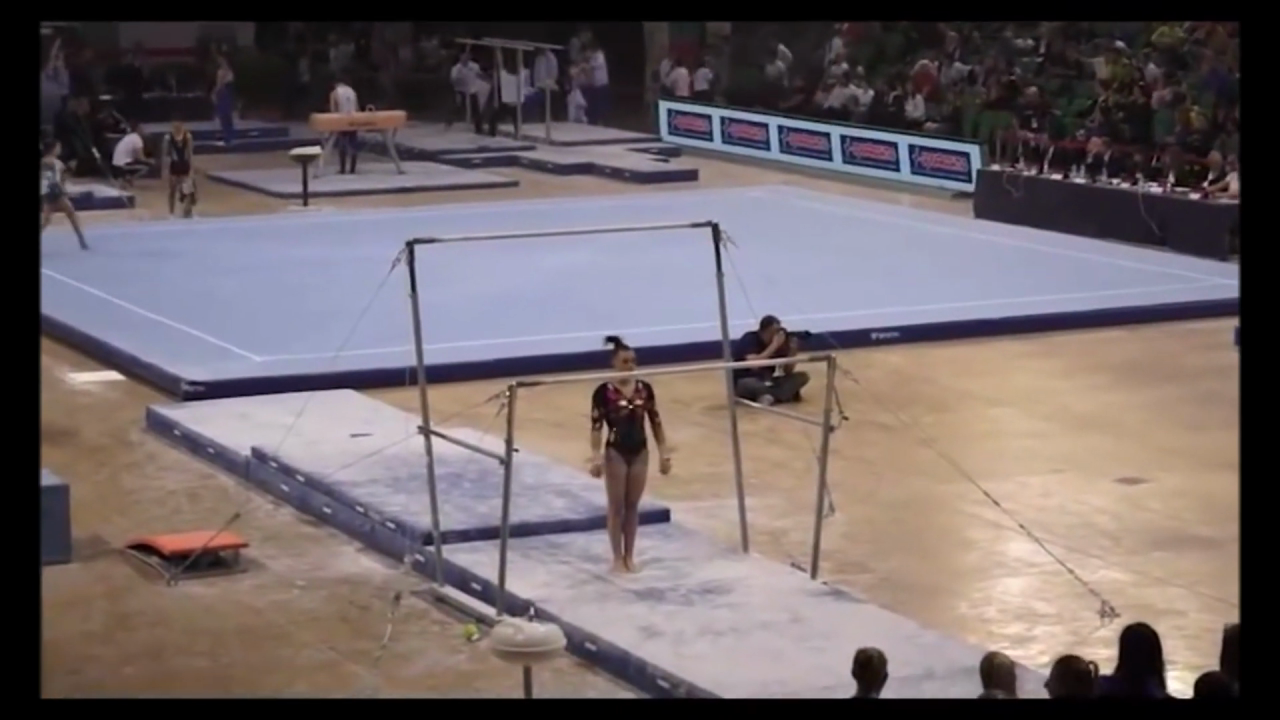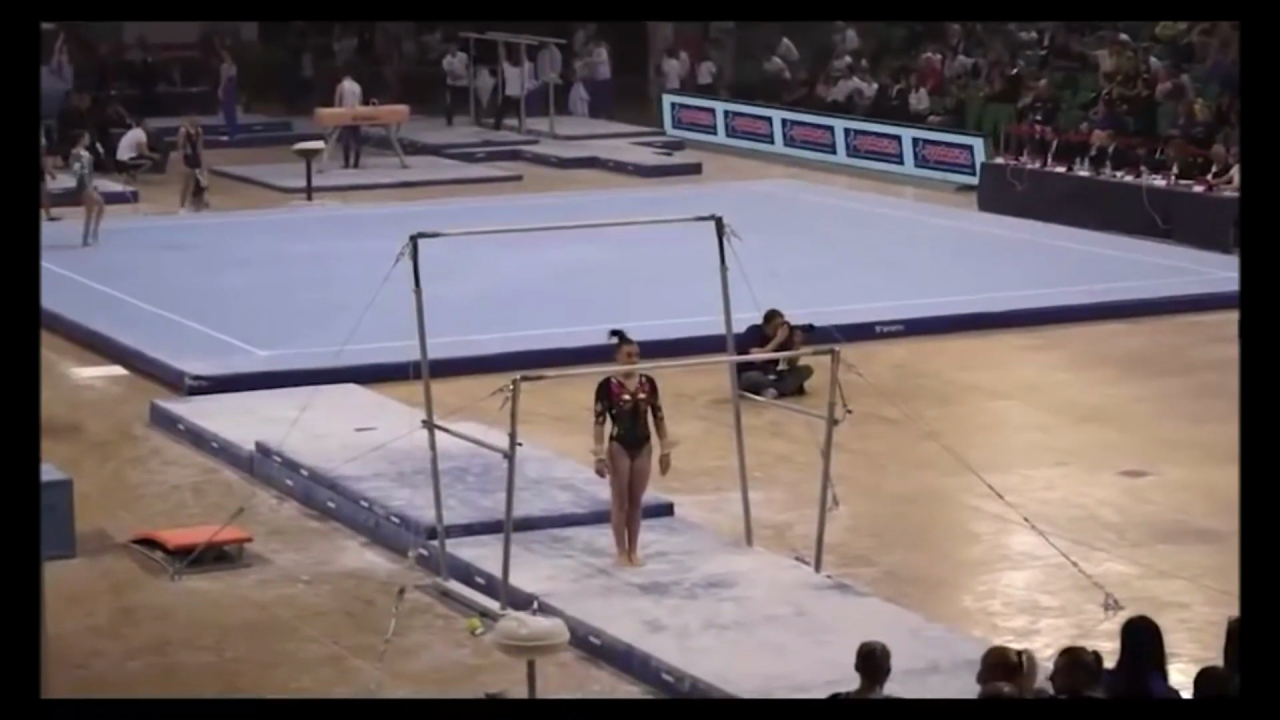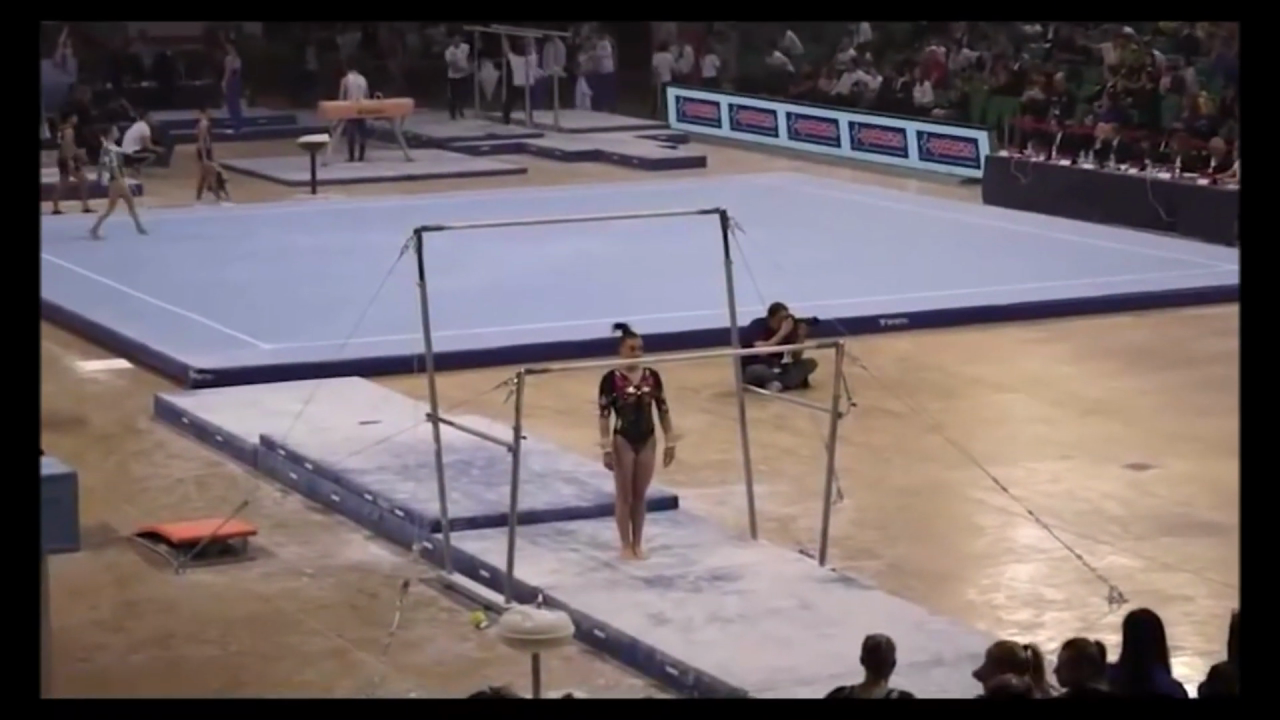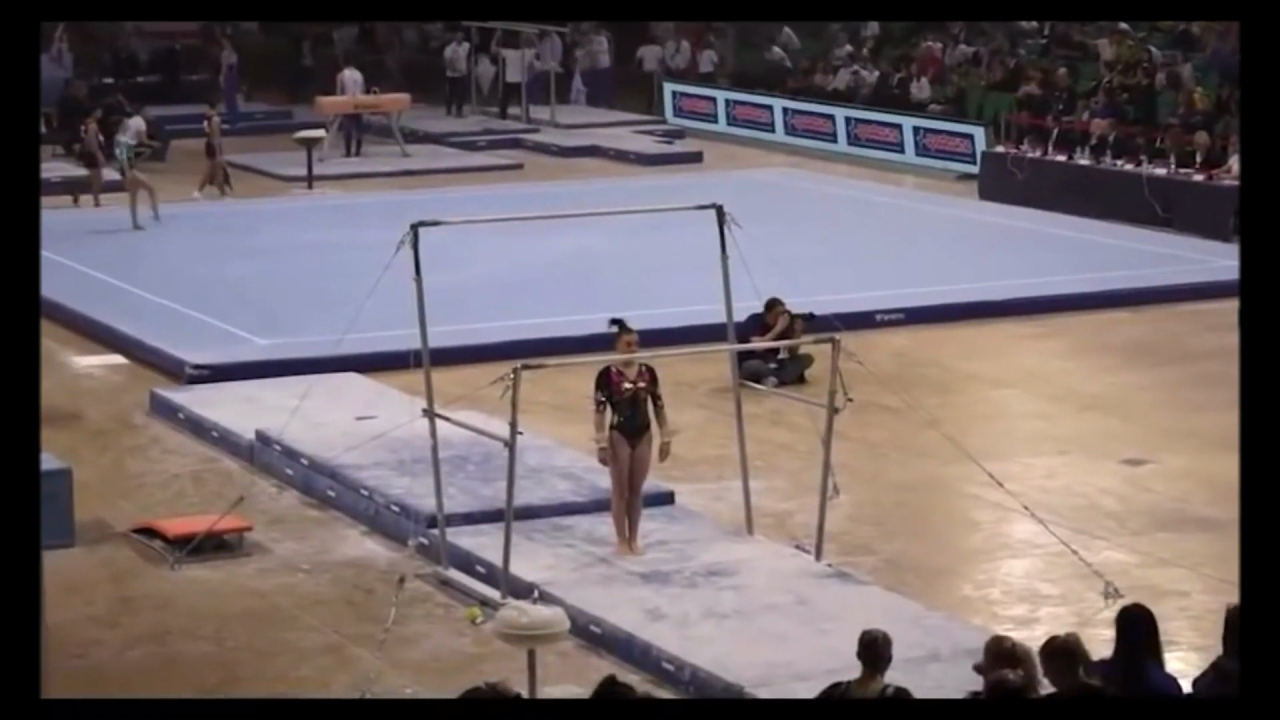
dt=0.3s
person 1, frame 1
left shoulder: (645, 389)
right shoulder: (604, 391)
left elbow: (655, 422)
right elbow: (596, 427)
left wrist: (664, 453)
right wrist: (596, 458)
left hip: (640, 453)
right hip: (615, 453)
left knee: (632, 507)
right knee: (616, 508)
left ankle: (629, 556)
right ankle: (617, 558)
person 1, frame 2
left shoulder: (648, 383)
right shoulder: (607, 386)
left elbow: (658, 417)
right elbow: (599, 422)
left wrist: (665, 449)
right wrist: (599, 455)
left hip: (643, 447)
right hip: (619, 448)
left knee: (636, 502)
right knee: (620, 502)
left ankle: (633, 550)
right ankle: (621, 552)
person 1, frame 3
left shoulder: (652, 376)
right shoulder: (611, 379)
left elbow: (663, 410)
right elbow: (604, 415)
left wrist: (670, 441)
right wrist: (606, 448)
left hip: (647, 440)
right hip: (623, 441)
left knee: (640, 495)
right knee: (624, 495)
left ankle: (638, 543)
right ankle: (626, 545)
person 1, frame 4
left shoulder: (648, 372)
right shoulder: (607, 375)
left elbow: (659, 406)
right elbow: (600, 411)
left wrist: (665, 437)
right wrist: (601, 443)
left hip: (643, 435)
right hip: (619, 436)
left knee: (636, 491)
right knee: (621, 491)
left ankle: (634, 539)
right ankle: (622, 540)
